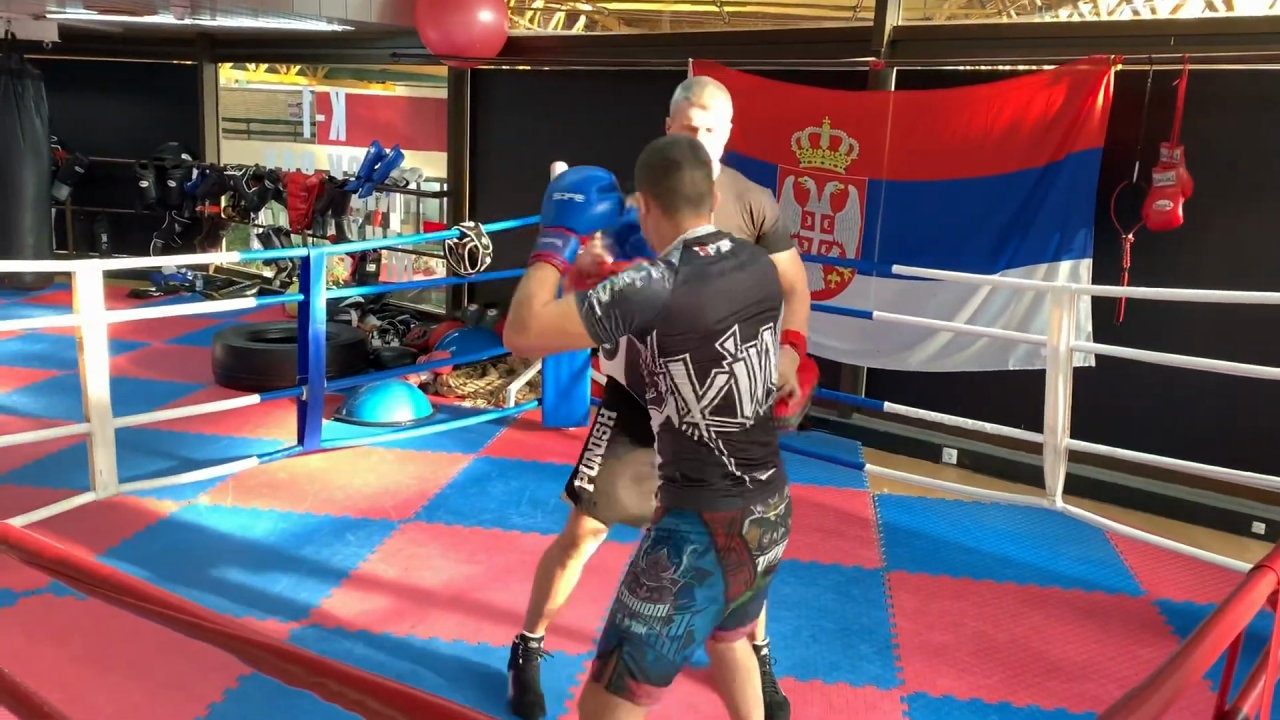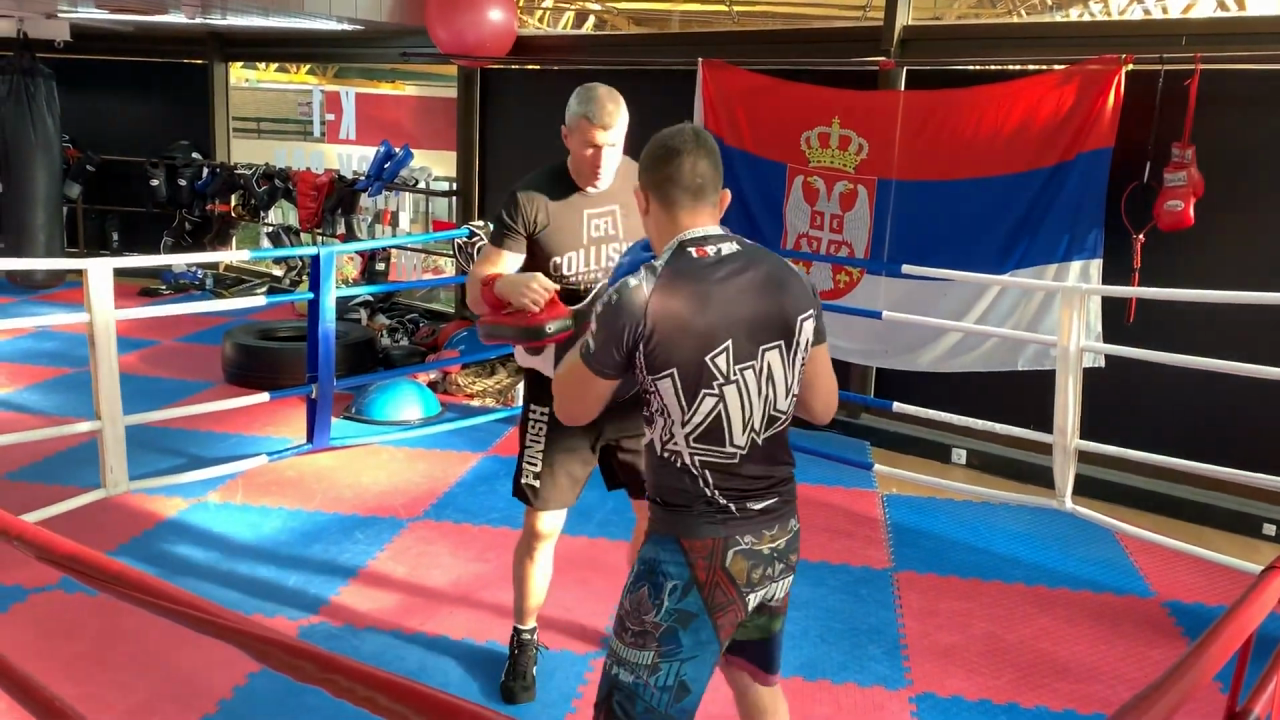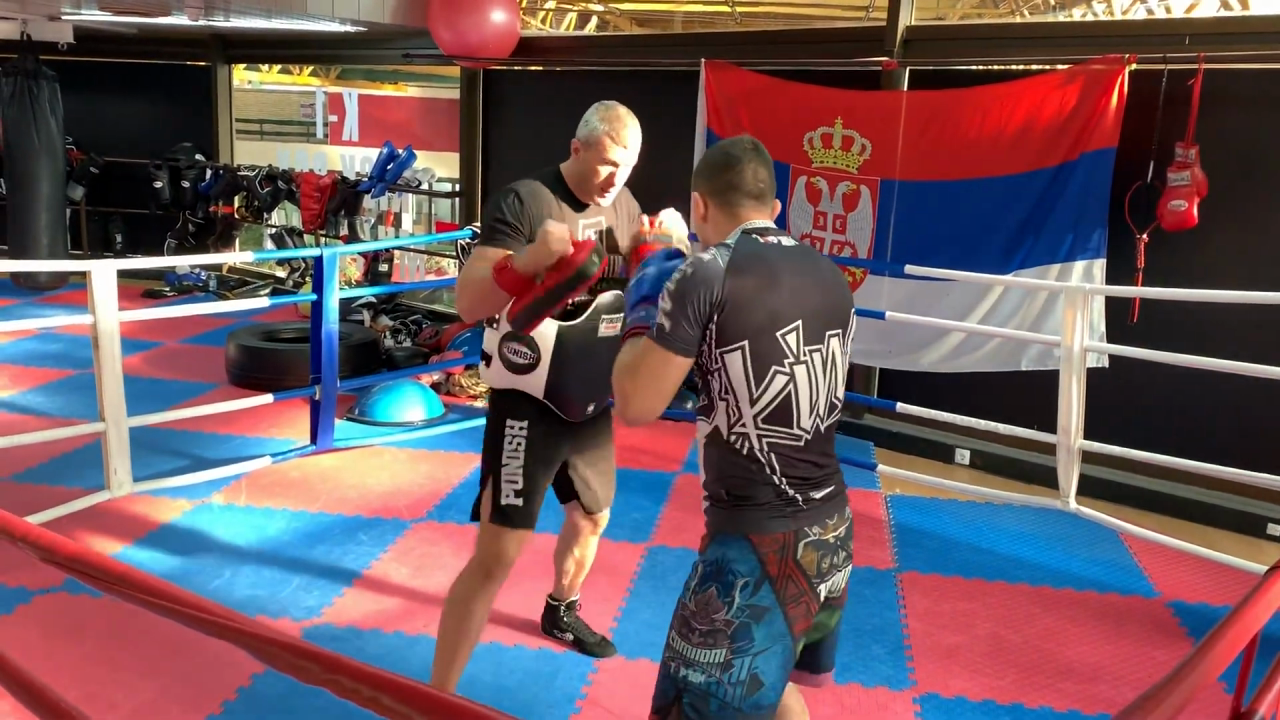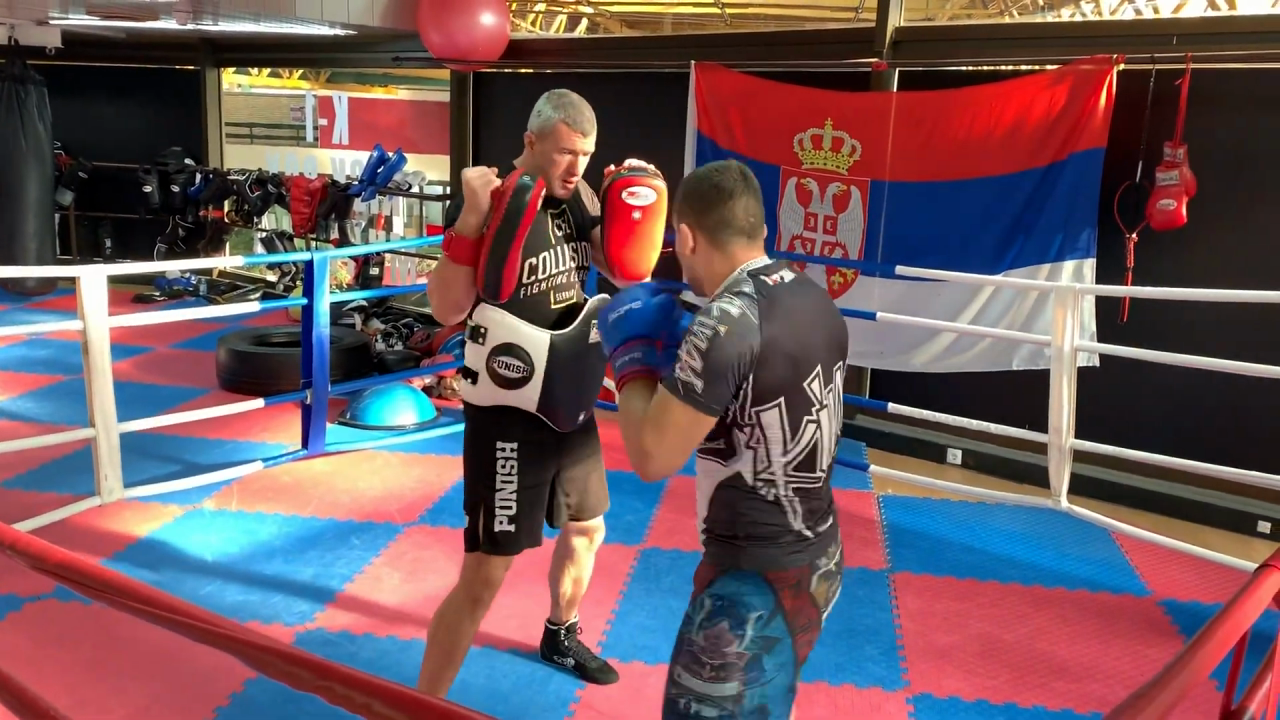
dt=0.5s
person 1, frame 1
left shoulder: (754, 203)
left elbow: (794, 290)
left wrist: (786, 350)
right hip: (634, 399)
right knee: (582, 531)
left ankle: (755, 655)
right ankle: (527, 650)
person 1, frame 2
right shoulder: (529, 199)
right elbow: (478, 292)
right wrist: (505, 286)
left hip: (635, 383)
right hip: (559, 387)
left knee: (659, 512)
right knee: (542, 526)
right ankle: (524, 641)
person 1, frame 3
left shoulder: (621, 206)
right shoulder: (523, 202)
right elbow: (469, 302)
right wrist: (529, 257)
left hip: (587, 397)
right hip: (525, 402)
left knee: (591, 516)
right knee: (497, 552)
left ankle: (560, 610)
person 1, frame 4
left shoulder: (580, 198)
right shoulder: (490, 204)
right elbow: (447, 310)
right wrist: (471, 218)
left hip: (570, 408)
right hip: (508, 418)
left knee: (586, 531)
right knee: (485, 575)
left ankle: (561, 636)
person 2, frame 1
left shoulder: (652, 288)
right shoulder: (760, 266)
left elbow: (522, 335)
left wrist: (557, 237)
left hip: (702, 522)
right hip: (768, 508)
right knee: (725, 632)
person 2, frame 2
left shoulder: (638, 298)
right shoulder: (788, 281)
left elbow: (571, 407)
right elbow: (821, 407)
left hip: (694, 551)
right hip: (776, 535)
right knee: (752, 670)
person 2, frame 3
left shoulder: (707, 274)
right shoulder: (829, 278)
left elbow: (634, 405)
left wrist: (639, 317)
left hip: (756, 545)
right hip: (828, 532)
person 2, frame 4
left shoulder: (727, 322)
right shoulder: (816, 301)
left elbow: (653, 457)
left wrist: (632, 355)
right wrist: (685, 346)
left hip: (757, 578)
right hip: (810, 557)
